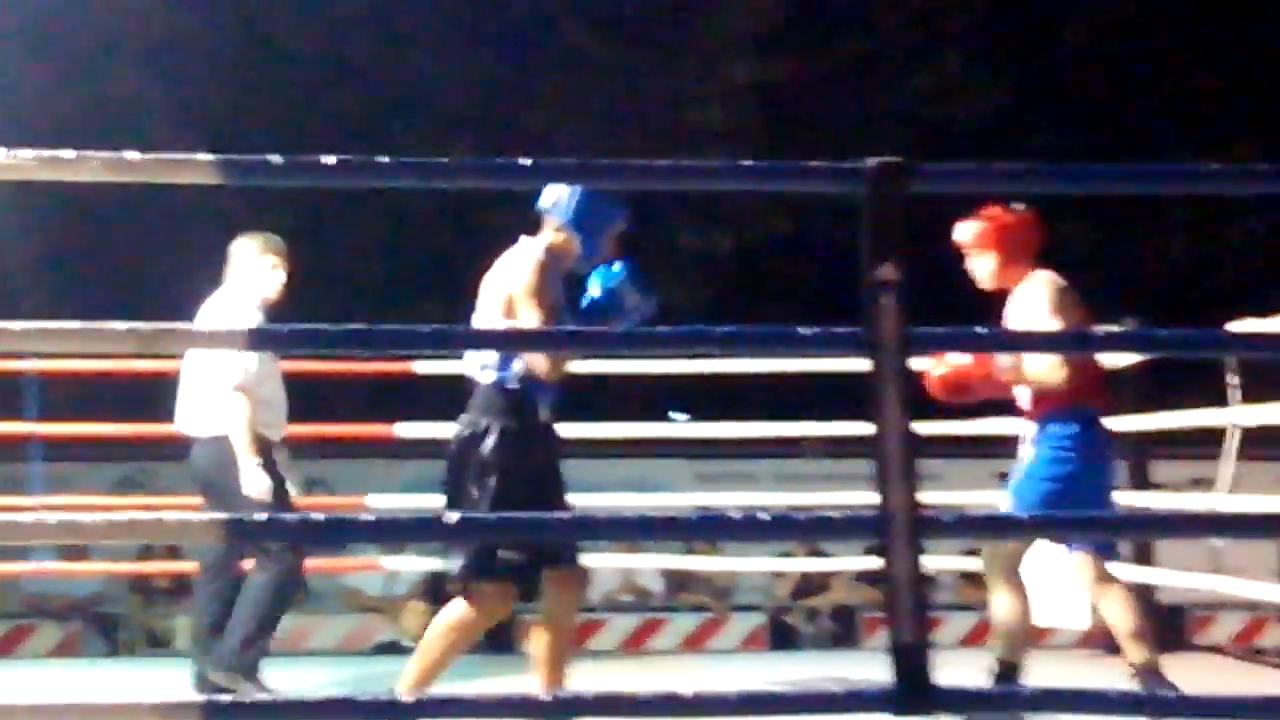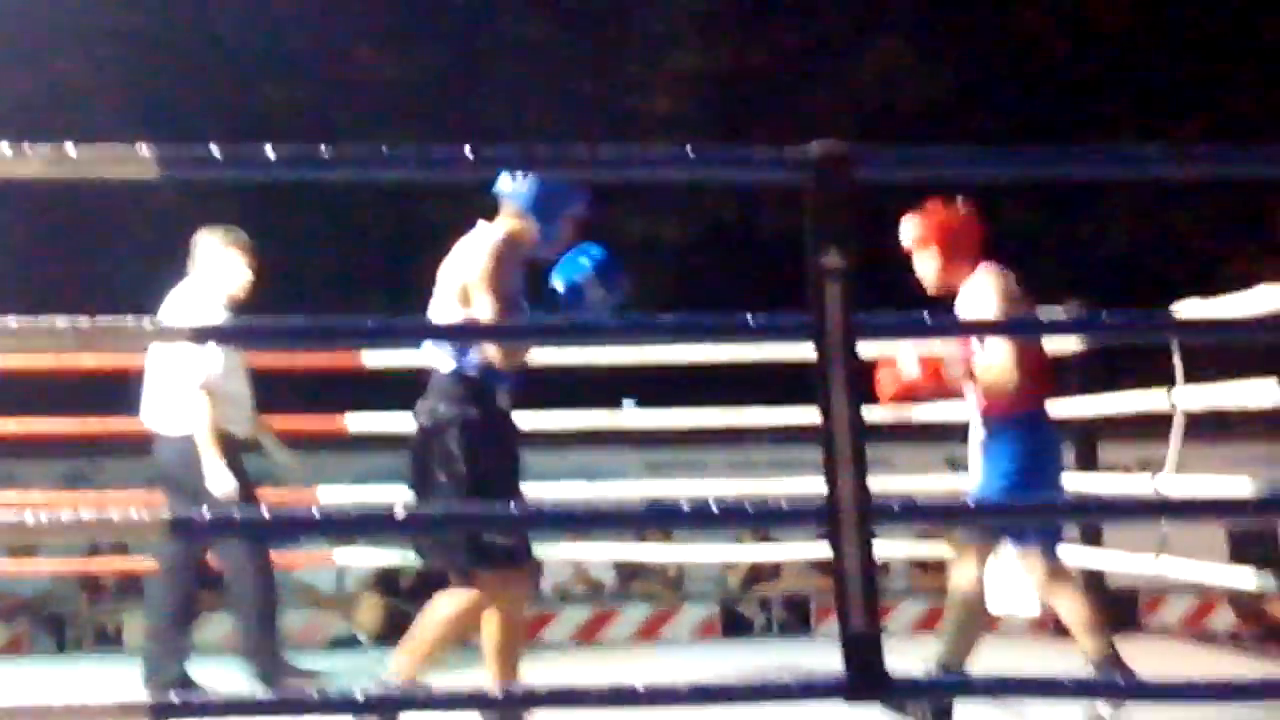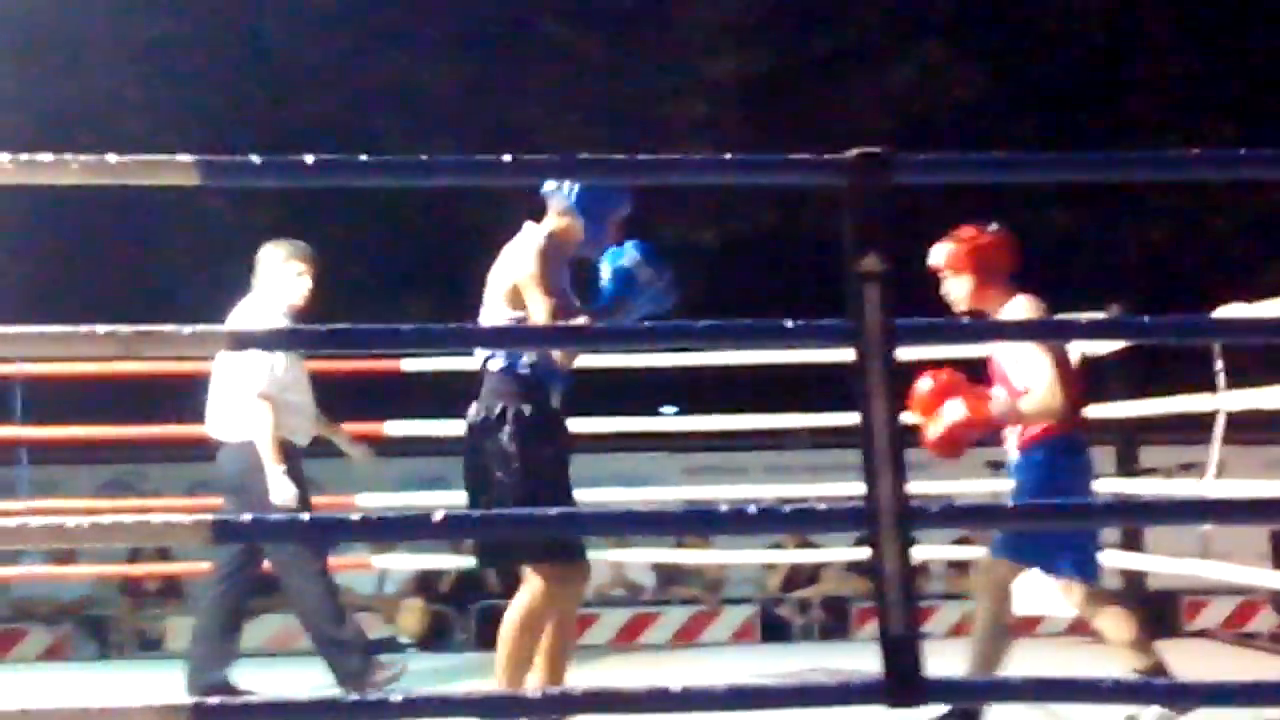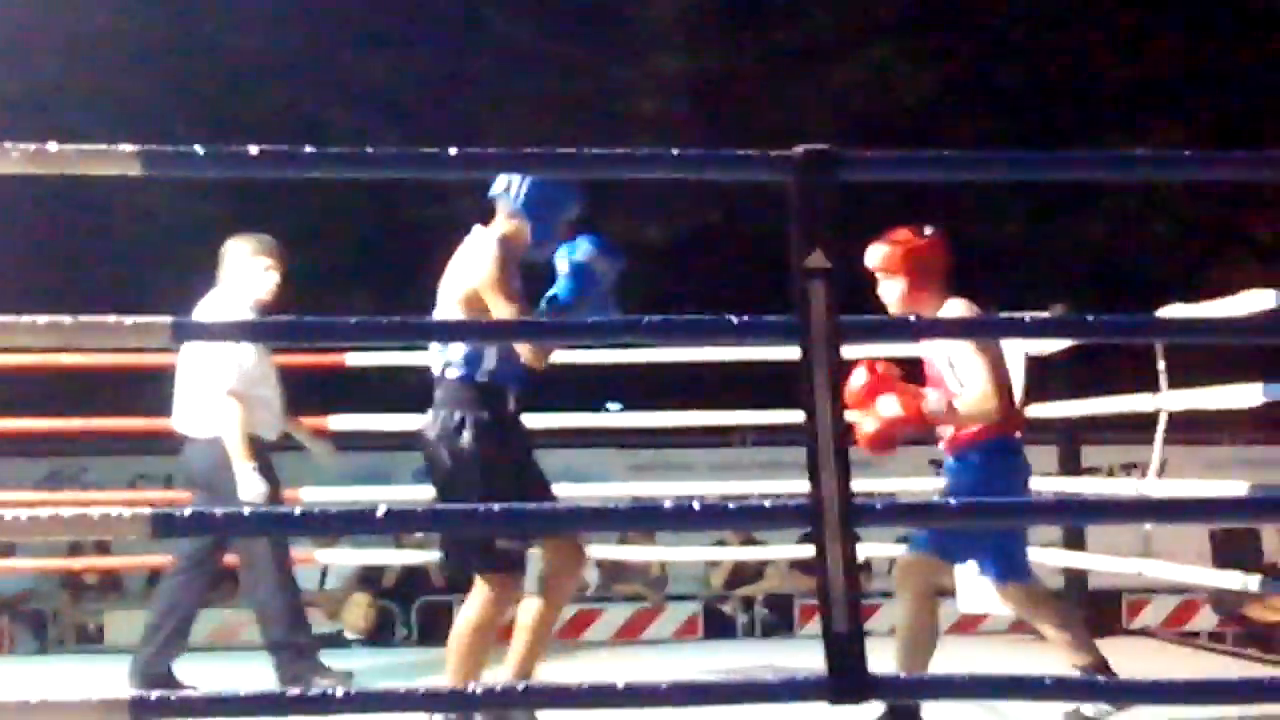
dt=0.1s
person 1, frame 1
left shoulder: (540, 268)
right shoulder: (532, 267)
right elbow: (547, 363)
left wrist: (607, 314)
right wrist: (602, 312)
left hip: (522, 438)
right hip: (499, 440)
left knee: (563, 582)
right knee: (489, 595)
right ankle: (400, 707)
person 1, frame 2
left shoulder: (500, 255)
right shoulder: (488, 253)
left elbow: (505, 344)
right elbow: (502, 351)
left wrist: (568, 312)
right wrist: (564, 306)
left hip: (481, 426)
right hip: (460, 424)
left knee: (513, 579)
right knee: (486, 582)
person 1, frame 3
left shoulder: (545, 255)
right shoulder: (535, 253)
left elbow: (558, 340)
right elbow: (560, 348)
left wrist: (630, 305)
right wrist: (616, 293)
left hip: (528, 423)
right hip: (512, 422)
left knee: (562, 574)
right knee: (553, 572)
person 1, frame 4
left shoulder: (493, 256)
right shoulder: (490, 258)
left elbow: (516, 348)
right elbow: (533, 354)
left wrist: (572, 299)
right wrist: (574, 290)
left hip: (487, 427)
right hip: (471, 428)
left knee: (567, 559)
right knee: (498, 581)
person 2, frame 1
left shoulder: (1039, 292)
right shoulder: (1025, 295)
left elbow: (1058, 372)
left wrist: (988, 368)
right wrist: (978, 375)
left hip: (1065, 438)
right hip: (1051, 439)
left knee: (1002, 558)
right knee: (1090, 570)
left ankle: (1004, 690)
right ankle: (1152, 682)
person 2, frame 2
left shoulder: (986, 287)
right shoulder: (975, 292)
left elbow: (1008, 372)
left wrist: (939, 371)
right wrist: (928, 375)
left hip: (1014, 439)
right hip: (1000, 438)
left knee: (970, 555)
right knee: (1040, 566)
right ankle: (1111, 670)
person 2, frame 3
left shoulder: (1021, 316)
right shoulder: (1008, 320)
left elbow: (1054, 399)
left wrist: (982, 410)
right wrist: (968, 401)
left hip: (1049, 464)
right hip: (1039, 465)
left knee: (991, 578)
right knee: (1083, 590)
person 2, frame 4
left shoulder: (955, 318)
right shoulder: (942, 324)
left elbow: (988, 402)
left wrist: (916, 407)
right wrist: (902, 398)
left hip: (983, 466)
right hip: (972, 465)
left knee: (914, 575)
right knee: (1017, 590)
right ankle: (1100, 678)
person 3, frame 1
left shoulder: (229, 310)
right shoulder: (235, 312)
right elbow: (234, 392)
left wrist: (273, 452)
right wrist: (252, 464)
left hip: (216, 452)
right hip: (232, 453)
left knee: (224, 563)
right knee: (280, 558)
left ankle: (215, 670)
right ankle: (233, 659)
person 3, frame 2
left shoulder: (197, 305)
right shoulder: (199, 307)
left elbow: (221, 390)
right elbow: (194, 390)
left wrist: (267, 439)
right wrist: (214, 463)
left hip: (180, 448)
right hip: (199, 450)
left knee: (180, 562)
right knee: (245, 556)
left ankle: (164, 671)
right ankle: (270, 665)
person 3, frame 3
left shoulder: (266, 318)
right shoulder: (260, 319)
left elbow: (292, 400)
right elbow: (256, 400)
left wrist: (346, 439)
right wrist: (277, 473)
left hip: (244, 456)
right hip: (261, 457)
left knee: (235, 567)
right knee: (303, 564)
left ankle: (208, 676)
right ankle: (355, 667)
person 3, frame 4
left shoulder: (229, 314)
right shoulder: (228, 313)
left elbow: (256, 394)
right elbow: (226, 396)
left wrist: (303, 435)
right wrist: (247, 470)
left hip: (213, 451)
right hip: (227, 452)
left knee: (196, 561)
right knee: (266, 559)
left ankle: (152, 668)
right ankle: (297, 667)
